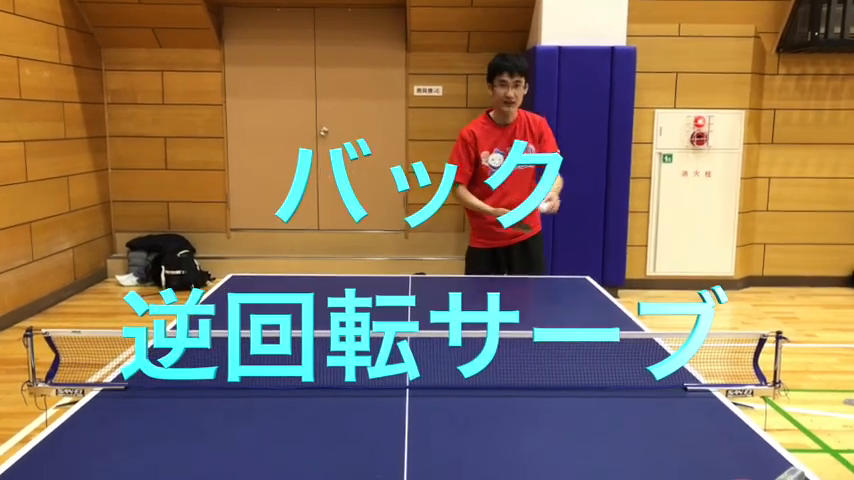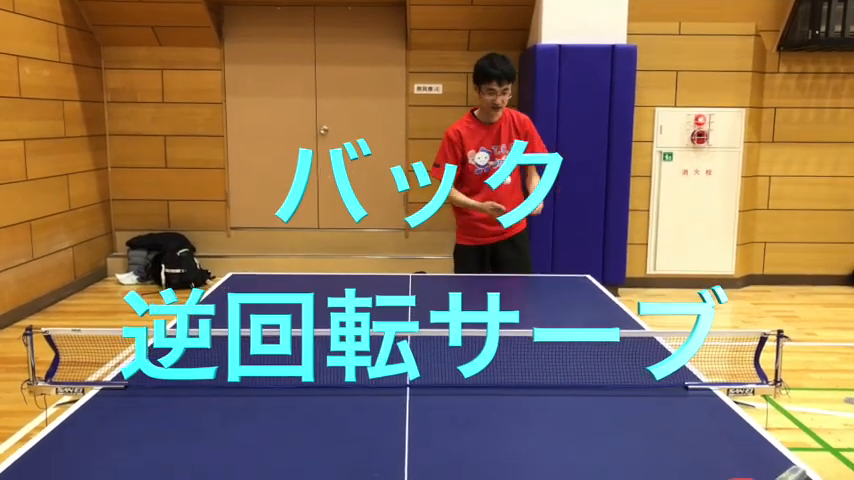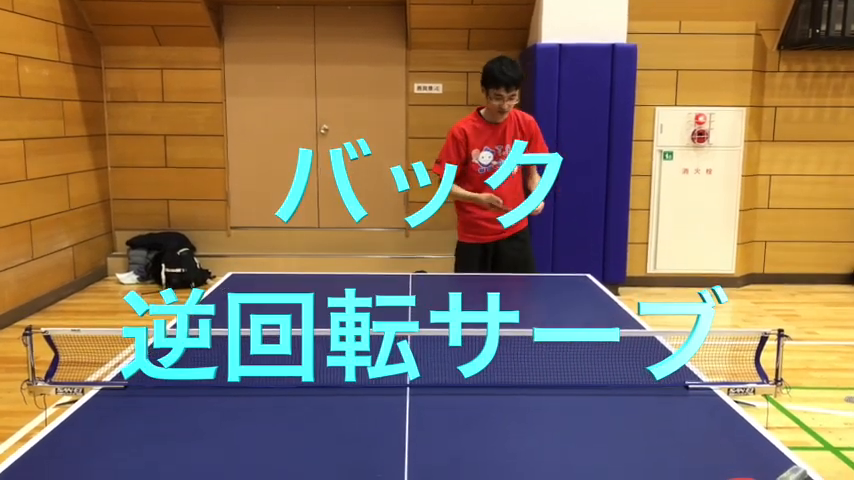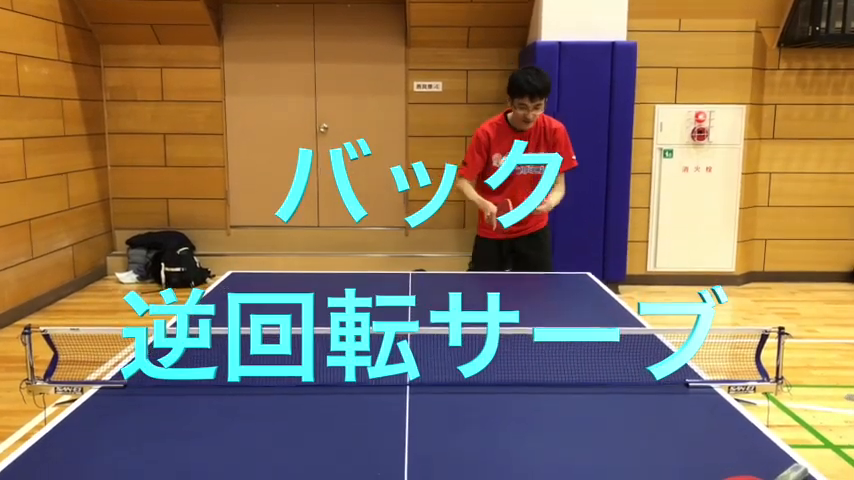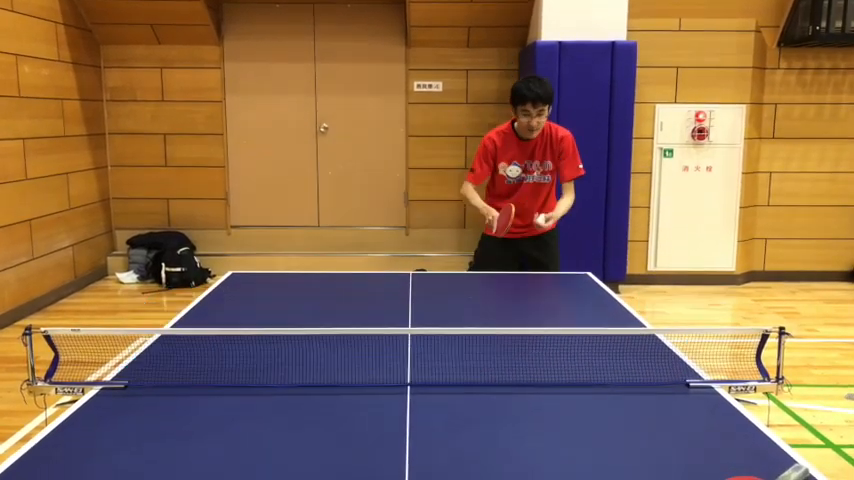
dt=0.3s
person 1, frame 1
left shoulder: (538, 126)
right shoulder: (472, 134)
right elbow: (458, 189)
left wrist: (553, 193)
right wrist: (493, 213)
left hip: (527, 234)
right hip: (485, 239)
person 1, frame 2
left shoulder: (522, 124)
right shoulder: (458, 133)
left elbow: (531, 172)
right wrist: (480, 206)
left hip: (514, 233)
right hip: (472, 237)
person 1, frame 3
left shoulder: (527, 125)
right shoulder: (463, 131)
left elbow: (532, 172)
right wrist: (478, 198)
left hip: (515, 231)
right hip: (473, 234)
person 1, frame 4
left shoulder: (555, 131)
right shoulder: (488, 132)
left elbow: (560, 184)
right elbow: (463, 181)
left wrist: (549, 203)
right wrist: (483, 204)
left hip: (534, 230)
right hip: (492, 231)
person 1, frame 5
left shoulder: (562, 139)
right shoulder: (494, 140)
left elbow: (568, 193)
right elbow: (467, 187)
left wrist: (554, 215)
right wrist: (486, 210)
left hip: (541, 233)
